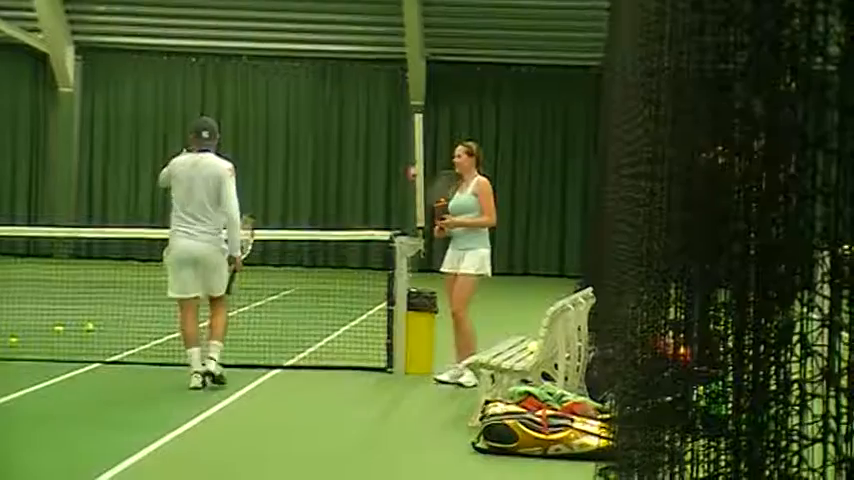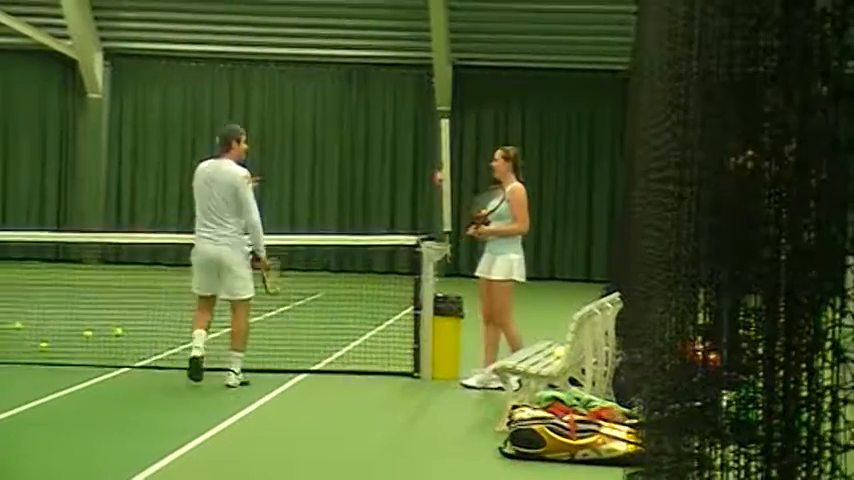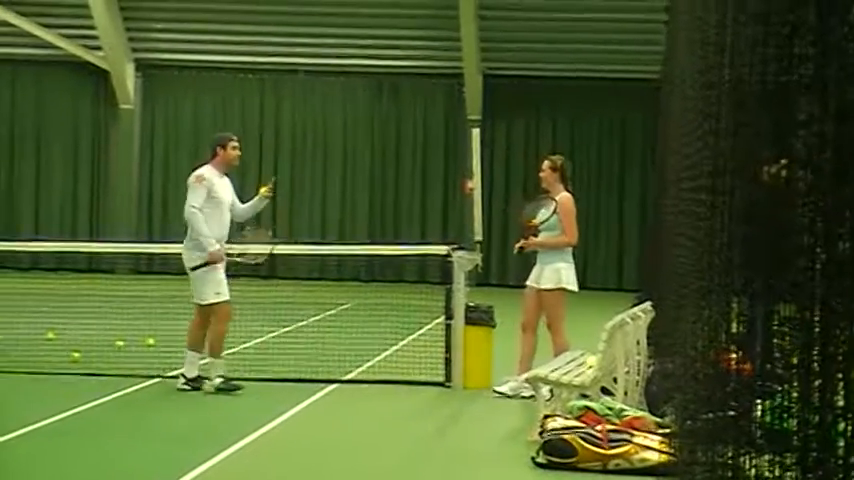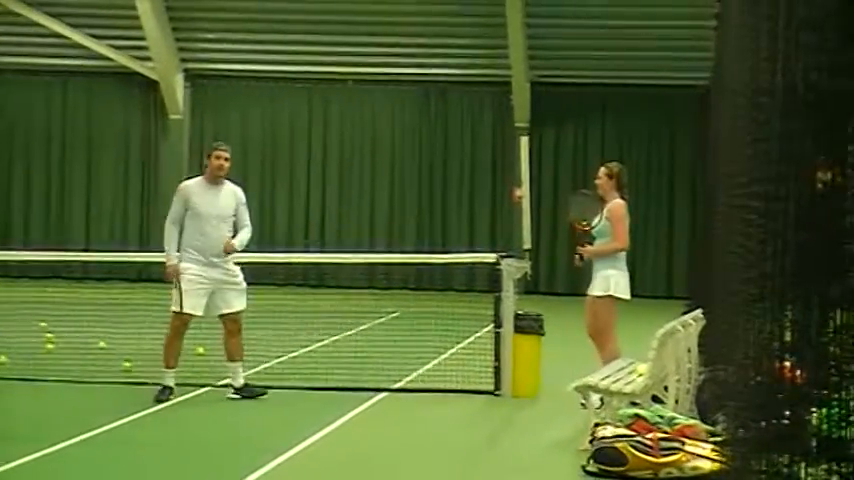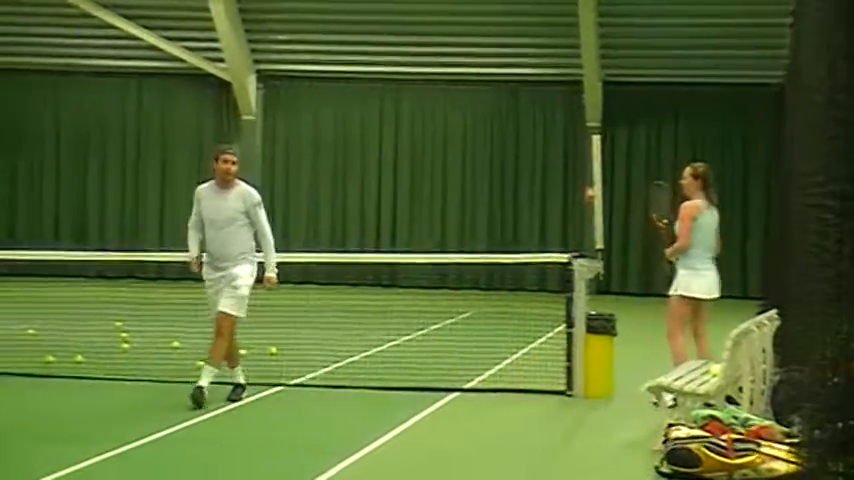
dt=0.5s
person 1, frame 1
left shoulder: (177, 164)
right shoulder: (224, 167)
left elbow: (162, 181)
right elbow: (231, 212)
right wrist: (236, 250)
left hip: (180, 244)
right hip: (211, 246)
left knee: (187, 308)
right knee: (219, 305)
left ankle: (197, 371)
right ankle: (212, 362)
person 1, frame 2
left shoulder: (201, 169)
right shoulder: (239, 174)
right elbow: (250, 216)
right wrist: (260, 250)
left hip: (204, 246)
right hip: (231, 249)
left knee: (204, 303)
right knee: (240, 309)
left ankle: (196, 351)
right ankle: (235, 371)
person 1, frame 3
left shoulder: (225, 181)
right shoulder: (202, 176)
left elbow: (239, 213)
right elbow: (191, 213)
left wrist: (261, 199)
right wrist: (211, 246)
left hip: (211, 255)
right hip: (202, 254)
left knee: (204, 314)
right knee: (222, 312)
left ankle: (189, 374)
right ankle: (217, 376)
person 1, frame 4
left shoulder: (235, 193)
right shoulder: (187, 189)
left elbow: (246, 227)
right elbow: (172, 224)
left wrist: (236, 243)
right wrist: (171, 258)
left hip: (225, 268)
right hip: (192, 267)
left knee: (234, 326)
right knee: (177, 325)
left ankle: (238, 384)
right ankle: (168, 383)
person 1, frame 5
left shoulder: (248, 194)
right shoulder: (201, 192)
left elbow: (264, 233)
right elbow: (195, 227)
left wrist: (271, 269)
right wrist: (194, 252)
left hip: (240, 269)
right hip: (213, 270)
left knee: (223, 329)
right knee: (224, 332)
left ankle: (203, 385)
right ankle: (239, 380)
person 2, frame 1
left shoulder: (481, 184)
right shoulder: (457, 187)
left elbow: (490, 219)
left wrist: (459, 222)
right wrist: (444, 228)
left hip: (474, 252)
right hip: (454, 251)
left knee: (459, 310)
right knee: (455, 312)
right ankle: (459, 366)
person 2, frame 2
left shoulder: (516, 189)
right shoulder: (500, 190)
left elbow: (522, 227)
left wrist: (491, 231)
right wrist: (482, 231)
left hip: (506, 259)
right hip: (490, 256)
left knee: (503, 320)
right knee: (488, 318)
right ankle: (488, 373)
person 2, frame 3
left shoulder: (565, 200)
left elbow: (571, 239)
left wrist: (539, 243)
right wrist: (531, 243)
left hip: (556, 269)
right hip: (541, 267)
left knee: (555, 328)
right knee: (527, 325)
right ankle: (522, 382)
person 2, frame 4
left shoulder: (617, 206)
right shoulder: (608, 206)
left elbow: (622, 243)
left wrist: (594, 251)
right wrist: (589, 251)
left hip: (610, 275)
right hip: (602, 274)
left knee: (606, 337)
right knee: (593, 331)
person 2, frame 5
left shoulder: (688, 206)
right shoulder: (712, 210)
left elbow: (683, 243)
right elbow: (716, 247)
left wrist: (670, 252)
left hip: (690, 276)
right hip: (707, 274)
left knee: (675, 334)
right knee: (700, 335)
